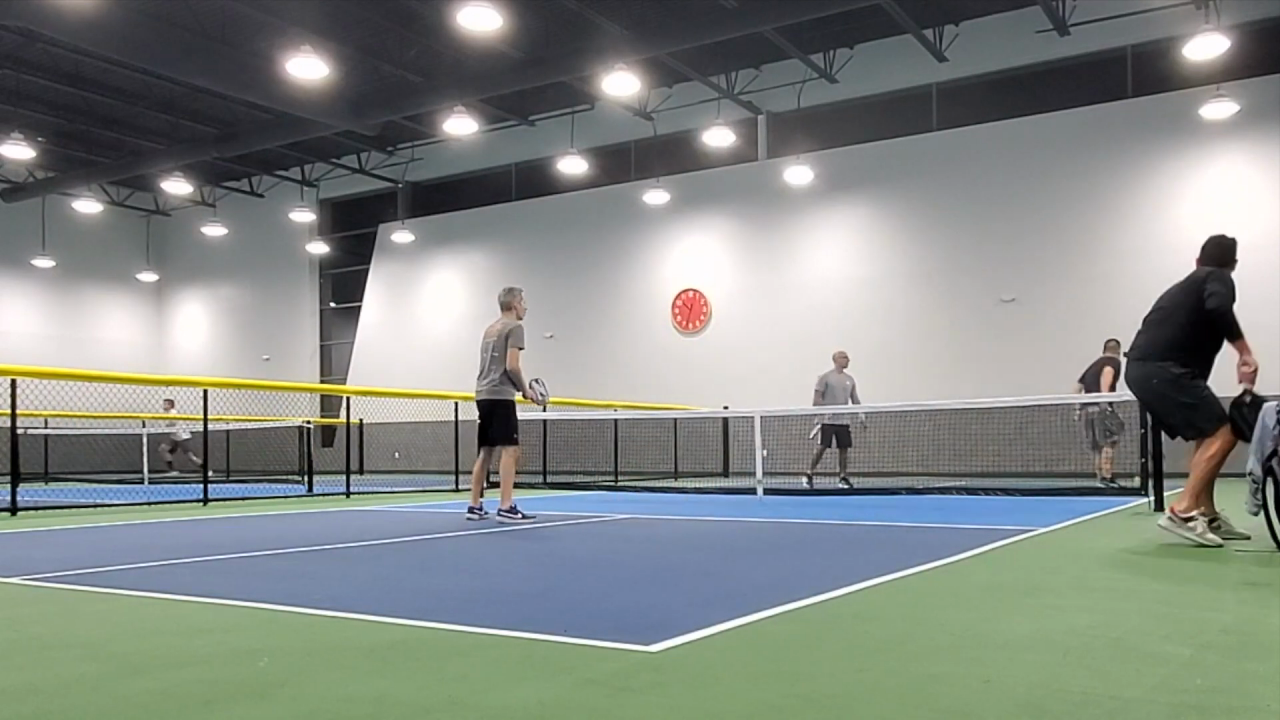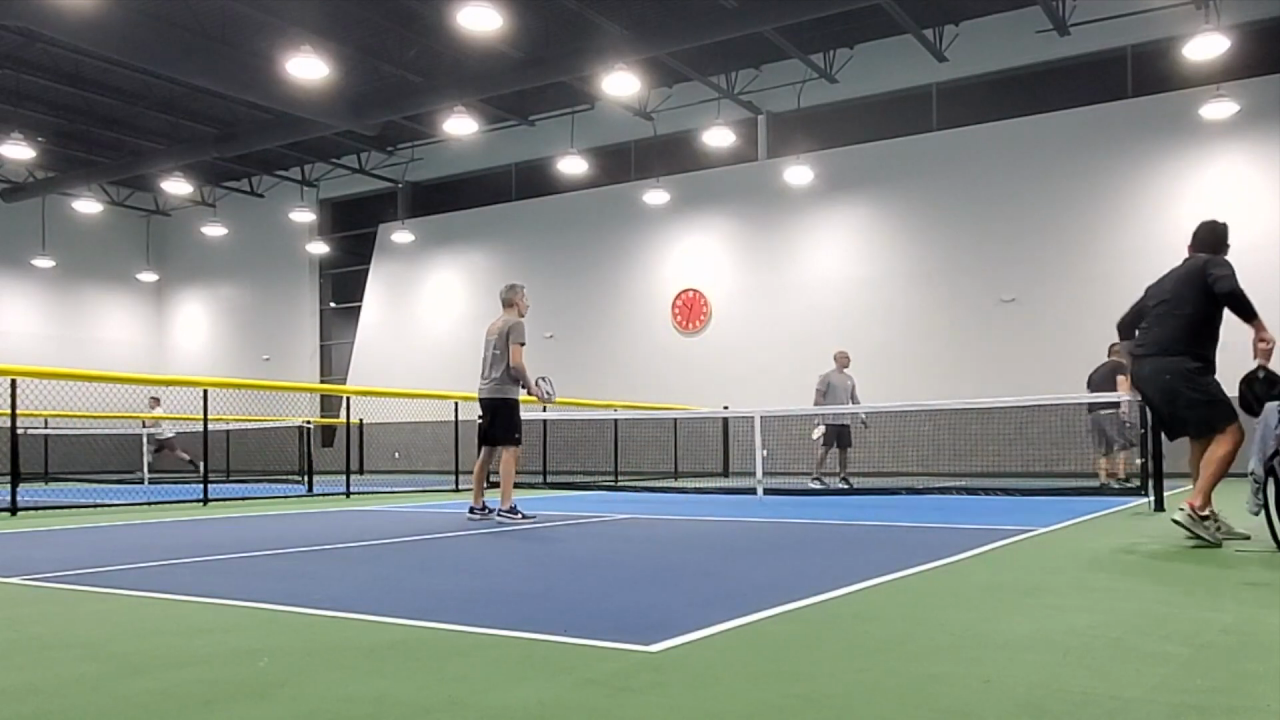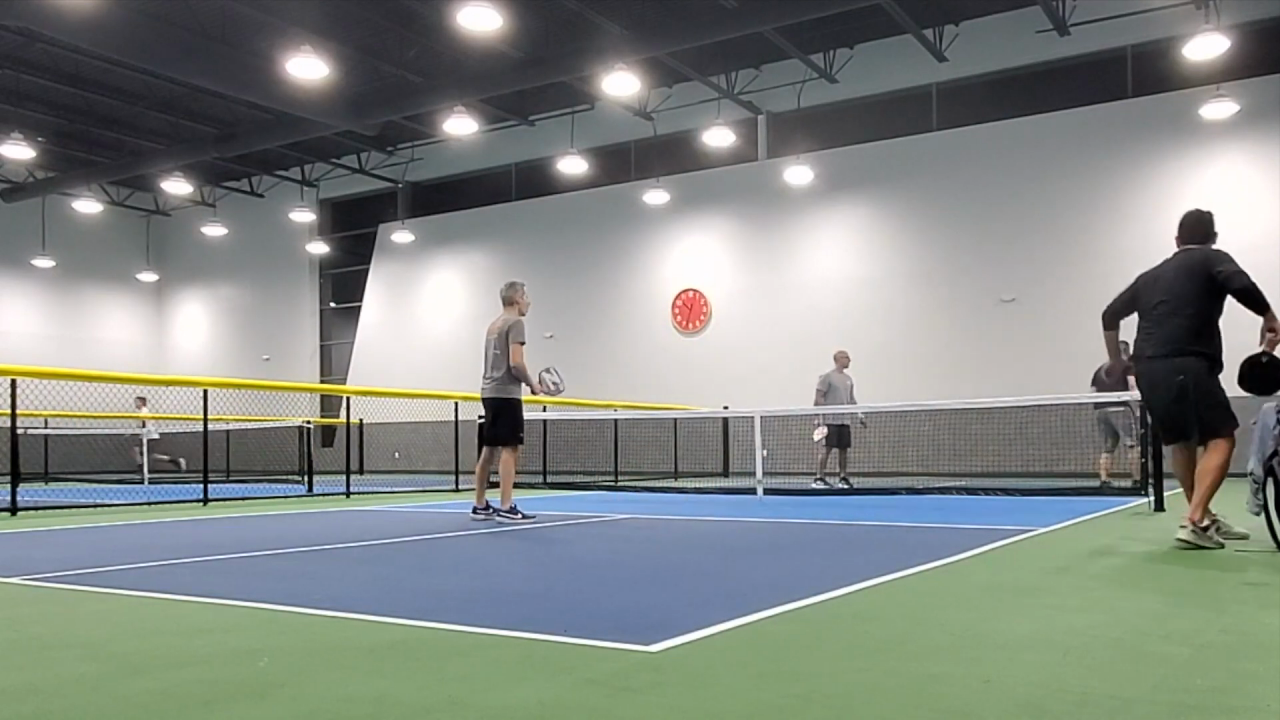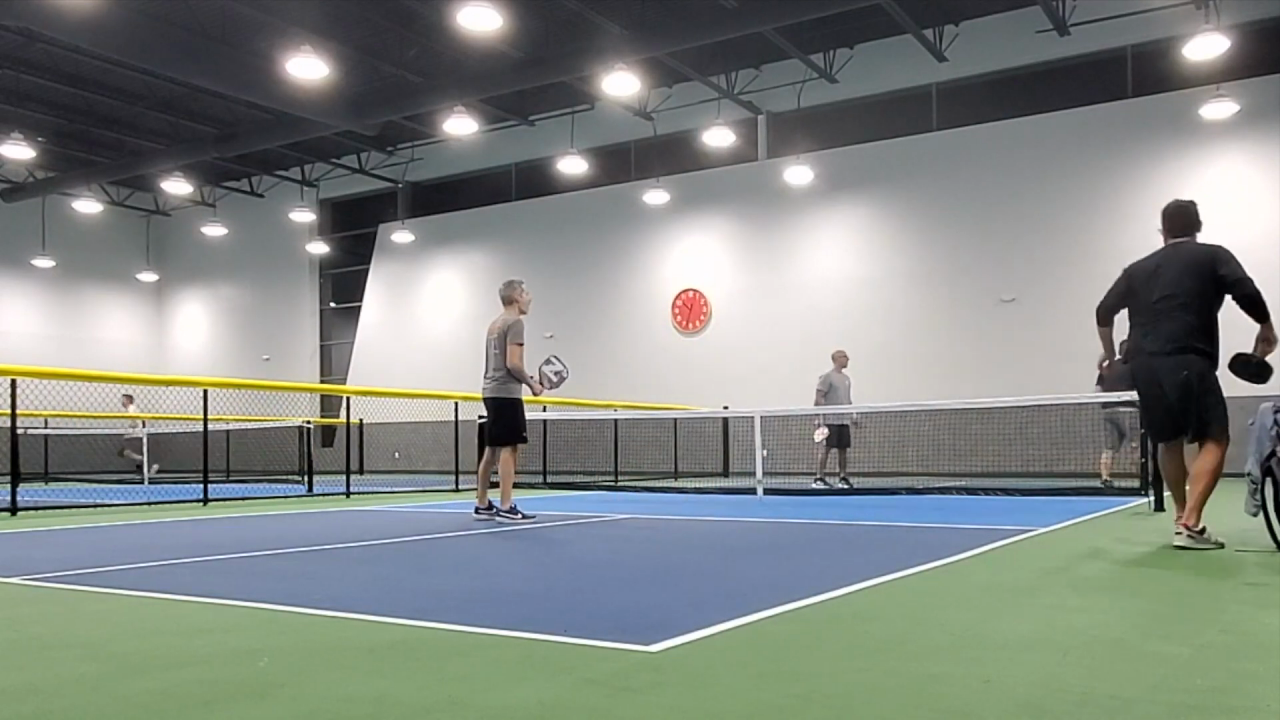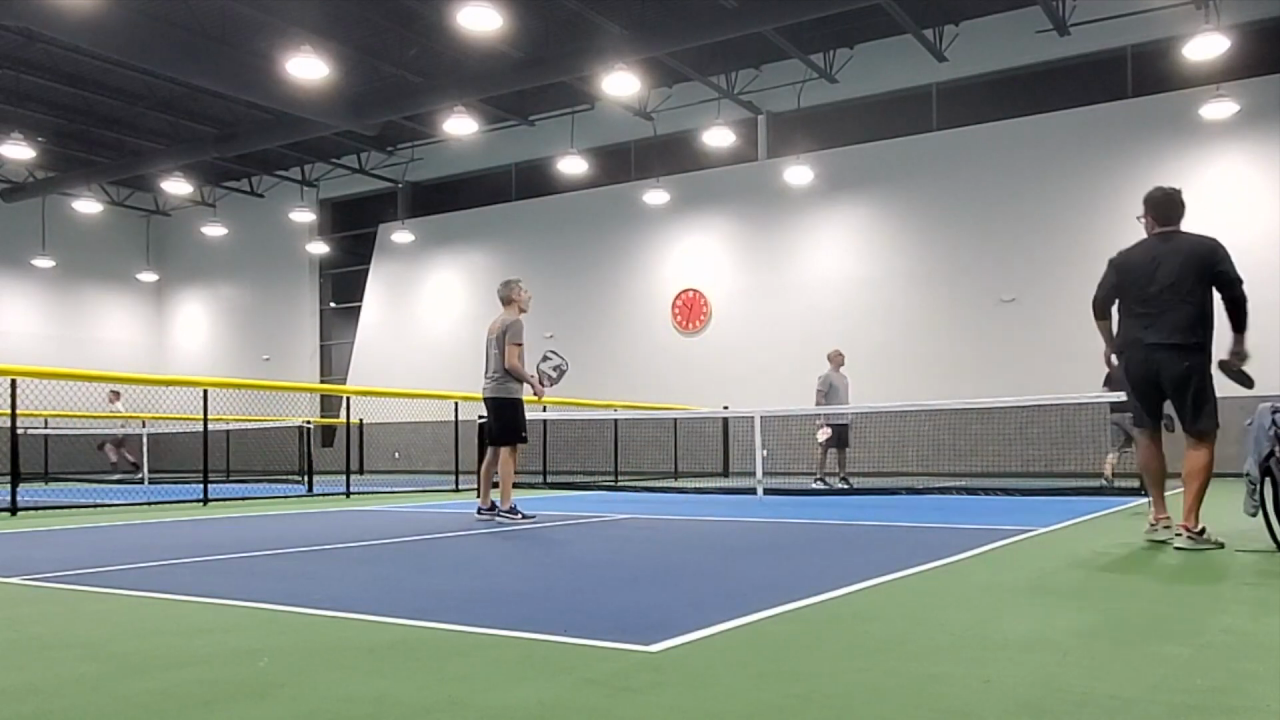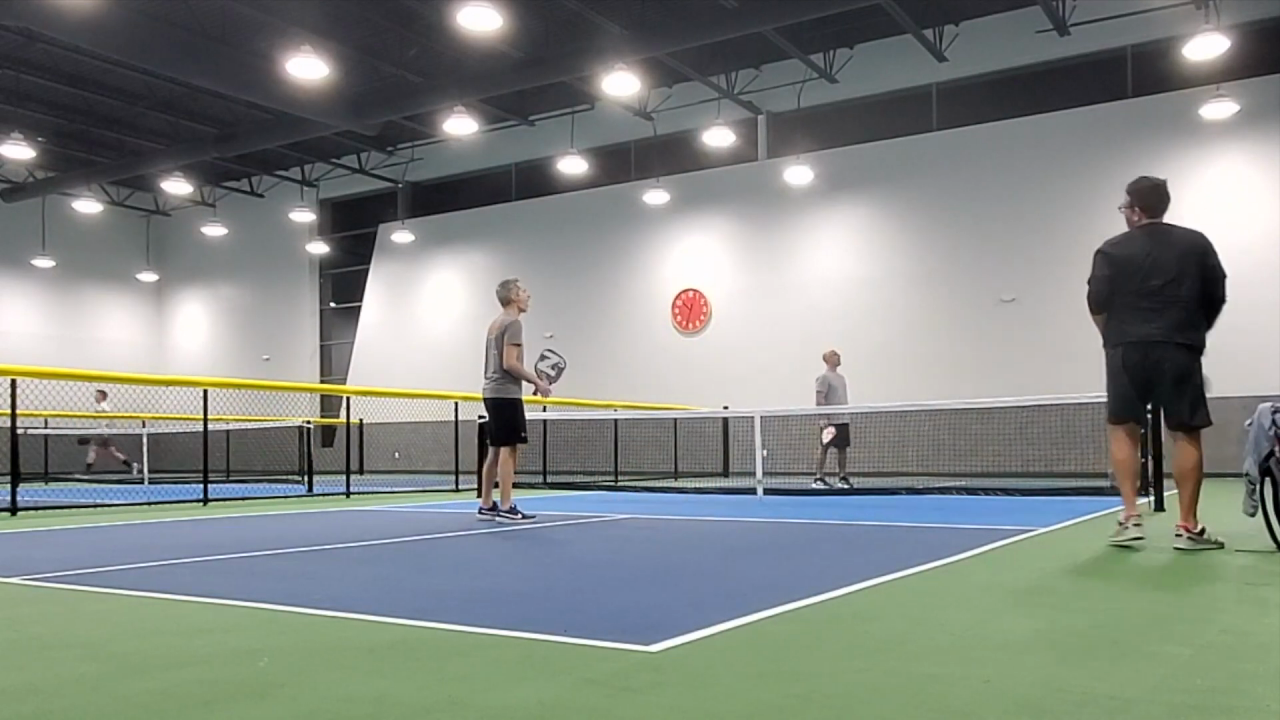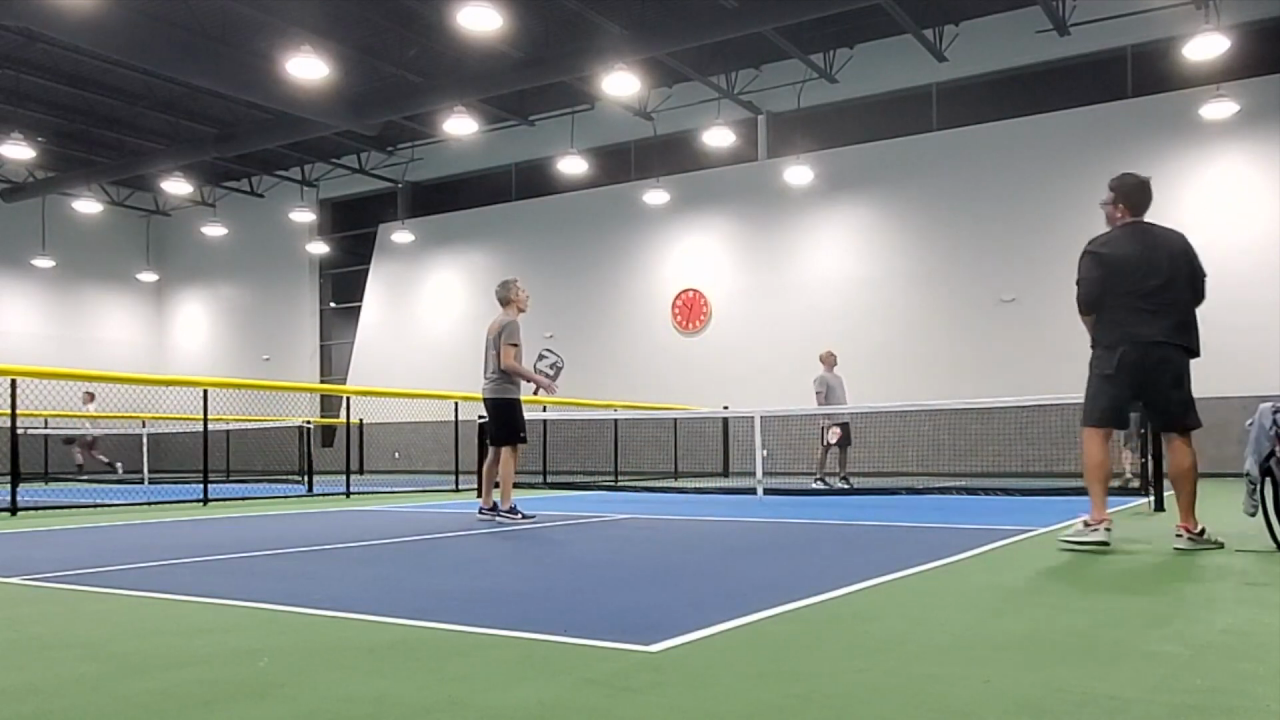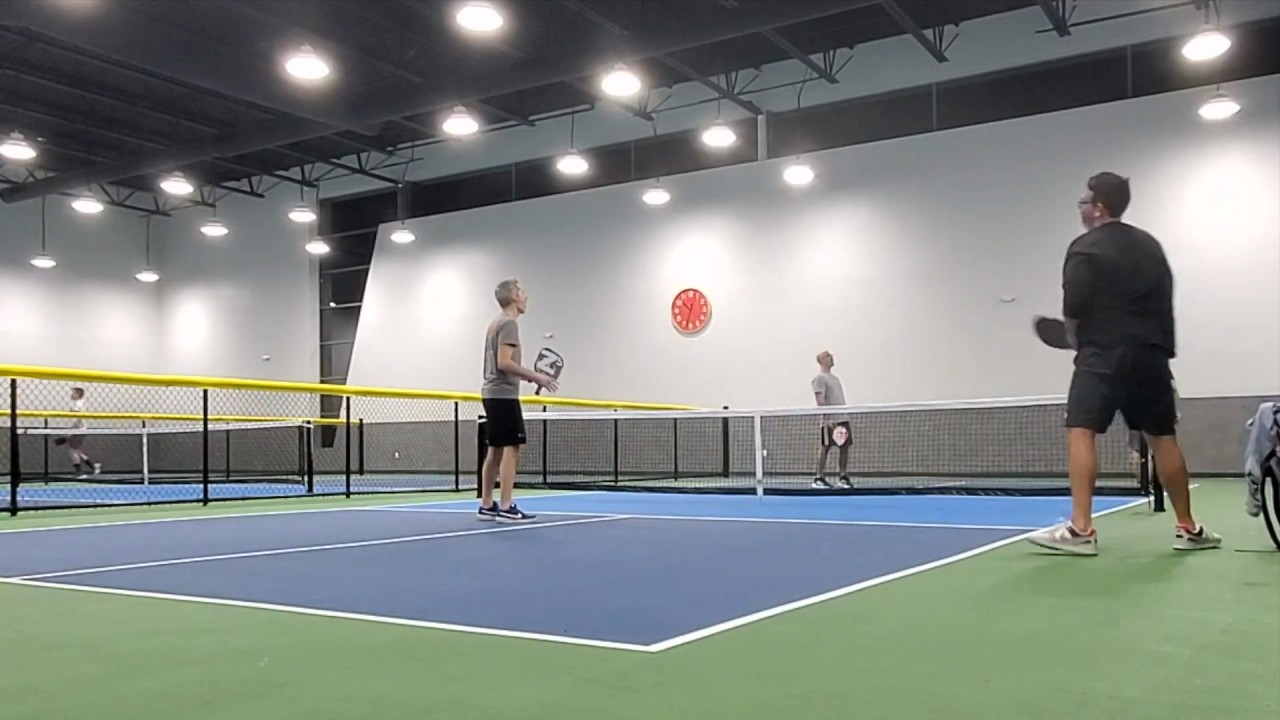
dt=0.1s
person 1, frame 1
left shoulder: (1179, 288)
right shoulder: (1216, 280)
left elbow: (1155, 332)
right elbow: (1218, 309)
right wrist: (1245, 352)
left hip: (1139, 371)
right hip: (1167, 371)
left knee: (1206, 434)
right knee: (1221, 434)
left ankle: (1206, 517)
right ankle: (1182, 509)
person 1, frame 2
left shoulder: (1165, 279)
right shoulder: (1215, 265)
left elbow: (1125, 325)
right elbow: (1230, 291)
left wrist: (1136, 361)
right wrist: (1260, 330)
left hip: (1144, 367)
right hip: (1178, 366)
left knee: (1204, 435)
right knee: (1229, 431)
left ankle: (1203, 516)
right ankle: (1195, 508)
person 1, frame 3
left shoulder: (1150, 275)
right shoulder: (1213, 259)
left elbow: (1110, 316)
right elbow: (1242, 286)
left wrist: (1116, 358)
left hip: (1147, 368)
right hip: (1187, 364)
left knee: (1182, 442)
right knee: (1221, 438)
left ankle: (1203, 517)
right ankle: (1195, 521)
person 1, frame 4
left shoulder: (1138, 268)
right shoulder: (1213, 256)
left elbow: (1105, 312)
right elbow: (1245, 291)
left wrist: (1110, 354)
right wrist: (1266, 329)
left hip: (1143, 364)
right hip: (1188, 361)
left knee: (1169, 441)
right knee: (1213, 440)
left ankle: (1184, 518)
right ankle: (1189, 525)
person 1, frame 5
left shoulder: (1126, 258)
right shoulder: (1208, 248)
left elbow: (1100, 306)
right elbow: (1235, 297)
left wrist: (1111, 345)
right wrist: (1239, 341)
left hip: (1136, 354)
right hip: (1185, 354)
left knee: (1148, 432)
right knee: (1200, 438)
left ankle: (1159, 517)
right ankle: (1189, 526)
person 1, frame 6
left shoulder: (1112, 249)
right shoulder: (1196, 243)
left elbow: (1096, 300)
right elbow: (1217, 294)
left wrist: (1112, 337)
right wrist: (1195, 332)
left hip: (1128, 350)
right hip: (1179, 350)
left knee: (1122, 430)
right knee: (1187, 435)
left ankle: (1130, 517)
right ankle: (1188, 527)
person 1, frame 7
left shoulder: (1101, 247)
right shoulder: (1177, 242)
left elbow: (1087, 302)
right elbow: (1197, 293)
left wrist: (1100, 336)
left hip: (1117, 352)
right hip: (1170, 350)
left knee: (1095, 431)
right knee: (1178, 436)
left ankle: (1098, 521)
right ankle: (1189, 528)
person 1, frame 8
left shoulder: (1086, 248)
right shoulder: (1150, 245)
left elbow: (1074, 304)
right elbow: (1163, 295)
left wrist: (1078, 337)
left hip: (1103, 353)
right hip: (1151, 351)
left knee: (1080, 433)
right knee: (1163, 438)
left ankle: (1080, 529)
right ankle: (1187, 528)
person 2, frame 1
left shoulder: (490, 329)
right shoulder: (515, 327)
right elbow: (512, 366)
left wrist: (516, 386)
right wrist: (524, 388)
left hip: (484, 395)
right hip: (500, 397)
left knee: (486, 452)
right knee: (510, 450)
left ankle: (475, 506)
right ankle: (506, 508)
person 2, frame 2
left shoulder: (493, 326)
right shoulder: (515, 324)
right elbow: (515, 362)
left wrist: (522, 383)
right wrist: (529, 384)
left hip: (487, 394)
right hip: (503, 395)
left knee: (486, 451)
right knee: (510, 450)
left ankle: (477, 506)
right ankle: (506, 508)
person 2, frame 3
left shoulder: (494, 325)
right shoulder: (515, 323)
right elbow: (516, 362)
left wrist: (525, 381)
right wrist: (532, 383)
left hip: (490, 392)
right hip: (505, 394)
left knee: (489, 451)
right knee: (509, 450)
left ankle: (480, 505)
right ankle: (506, 508)
person 2, frame 4
left shoulder: (495, 325)
right shoulder: (515, 322)
right elbow: (513, 363)
left wrist: (527, 379)
right wrist: (532, 384)
left hip: (492, 392)
right hip: (506, 394)
left knee: (491, 451)
right knee: (509, 450)
left ankle: (482, 505)
right ankle: (506, 508)
person 2, frame 5
left shoulder: (496, 324)
right shoulder: (514, 322)
right elbow: (511, 363)
left wrist: (529, 379)
right wrist: (533, 383)
left hip: (493, 393)
right hip: (506, 394)
left knee: (494, 450)
right knee: (509, 450)
left ankle: (485, 506)
right ankle: (506, 508)
person 2, frame 6
left shoulder: (495, 324)
right shoulder: (513, 323)
right elbow: (510, 363)
left wrist: (531, 378)
right wrist: (536, 382)
left hip: (493, 393)
right hip: (506, 395)
left knee: (495, 451)
right knee: (508, 450)
left ankle: (487, 506)
right ankle: (506, 508)
person 2, frame 7
left shoulder: (496, 324)
right shoulder: (510, 323)
right elbow: (507, 363)
left wrist: (530, 378)
right wrist: (536, 378)
left hip: (493, 394)
right hip: (505, 395)
left knee: (496, 450)
right knee: (509, 450)
left ankle: (487, 505)
right ankle: (506, 508)
person 2, frame 8
left shoulder: (496, 324)
right shoulder: (509, 323)
right elbow: (504, 363)
left wrist: (531, 377)
right wrist: (536, 376)
left hip: (493, 394)
right hip: (503, 395)
left knee: (496, 451)
right knee: (511, 450)
left ankle: (487, 505)
right ankle: (506, 508)
